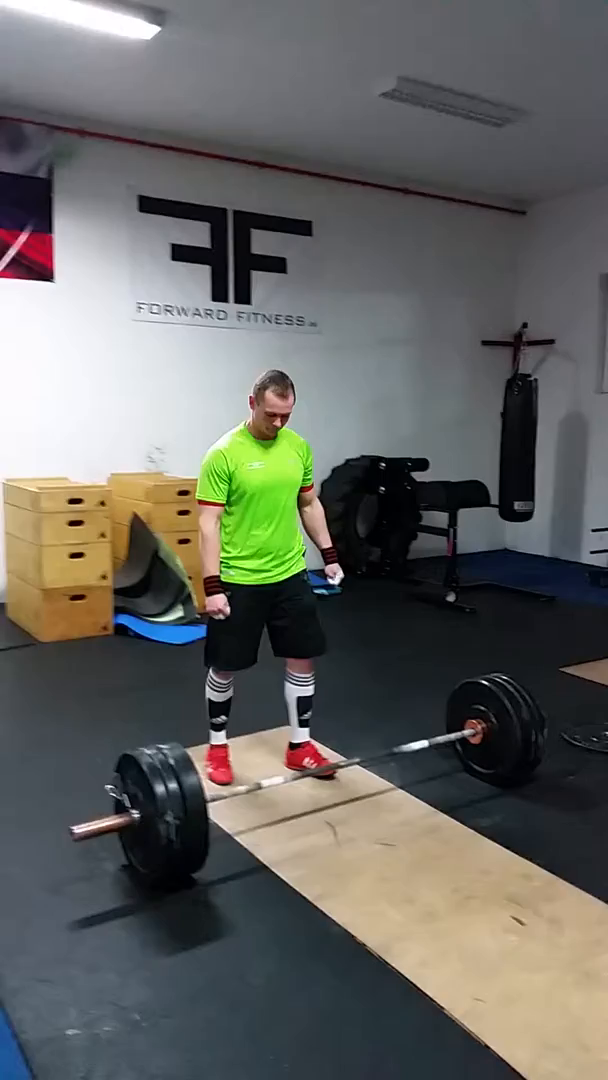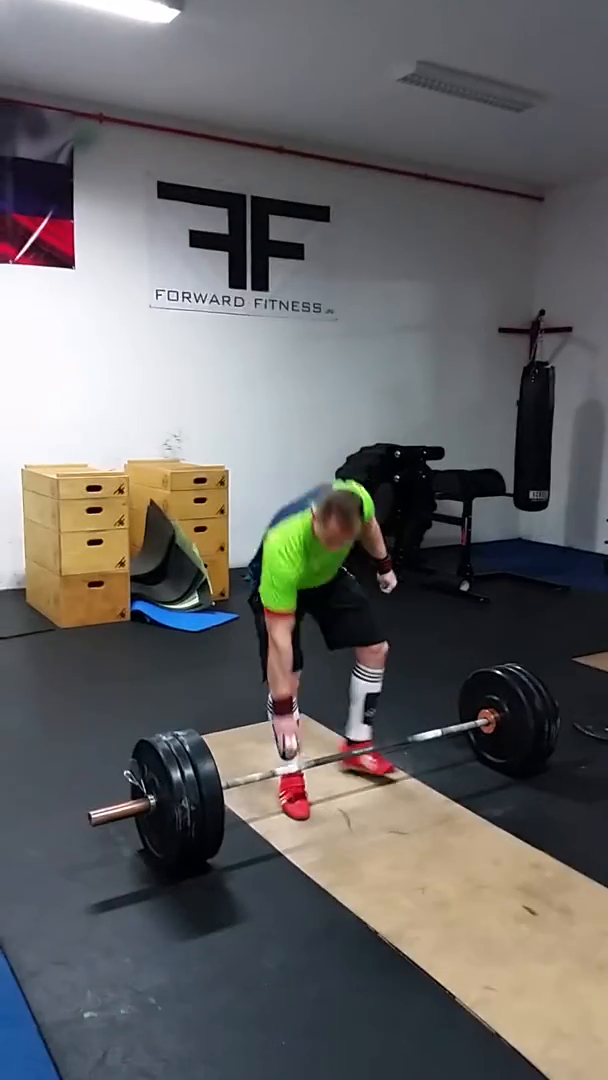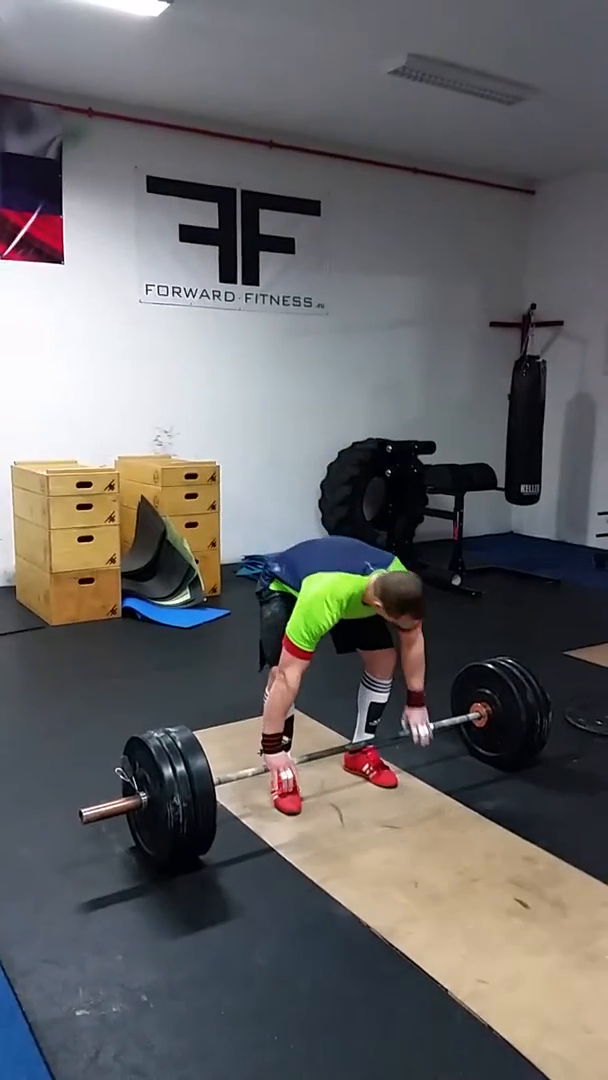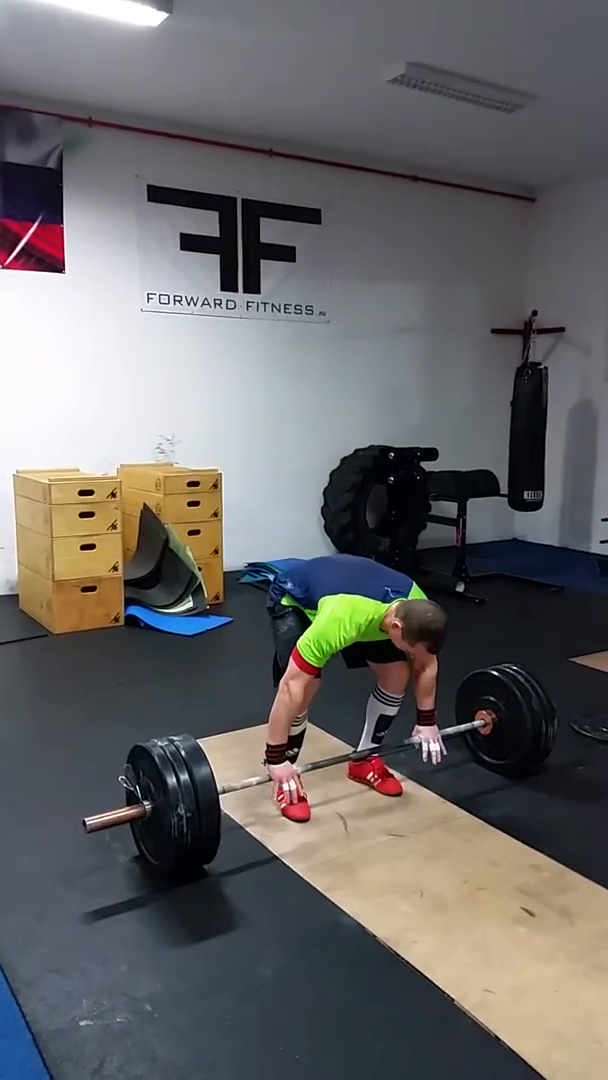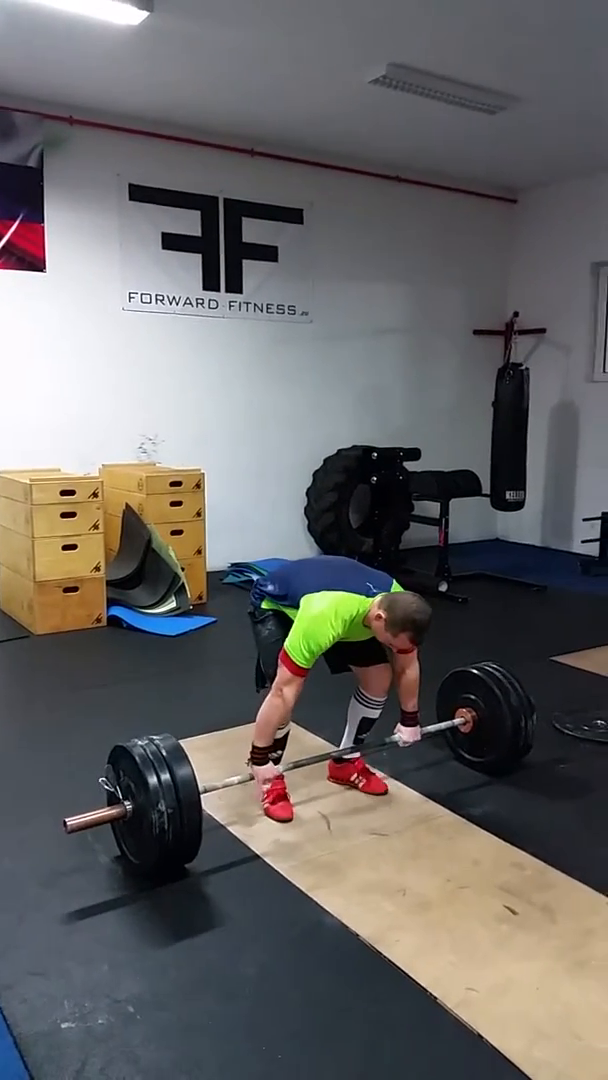
dt=0.7s
person 1, frame 1
left shoulder: (299, 447)
right shoulder: (225, 454)
left elbow: (309, 503)
right elbow: (209, 523)
left wrist: (329, 554)
right wrist: (212, 586)
left hip: (289, 576)
right hip: (239, 581)
left knee: (302, 660)
right knee: (225, 668)
left ankle: (300, 744)
right ankle: (217, 745)
person 1, frame 2
left shoulder: (358, 499)
right shoulder: (284, 550)
right elbow: (280, 638)
left wrist: (384, 565)
right wrist: (283, 711)
left hip: (329, 577)
right hip: (278, 591)
left knee: (375, 648)
right knee: (288, 675)
left ankle: (357, 744)
right ankle: (291, 774)
person 1, frame 3
left shoulder: (401, 586)
right shoulder: (323, 599)
left elbow: (412, 644)
right elbow: (288, 675)
left wrist: (416, 703)
right wrist: (271, 747)
right hip: (283, 584)
left knee: (384, 659)
right knee: (280, 670)
left ankle: (360, 751)
right ankle: (281, 769)
person 1, frame 4
left shoulder: (417, 612)
right shoulder: (341, 619)
left elbow: (426, 666)
right elbow: (291, 686)
left wrist: (427, 721)
right wrist: (275, 758)
right hip: (293, 599)
left knee: (397, 673)
right knee: (305, 689)
left ankle: (365, 760)
right ankle: (287, 780)
person 1, frame 5
left shoulder: (400, 608)
right shoulder: (323, 618)
left elbow: (407, 667)
right elbow: (283, 692)
left wrist: (409, 720)
right wrist: (259, 760)
right hip: (275, 605)
left knee: (379, 677)
right knee: (287, 688)
left ankle: (347, 761)
right ankle: (271, 779)
